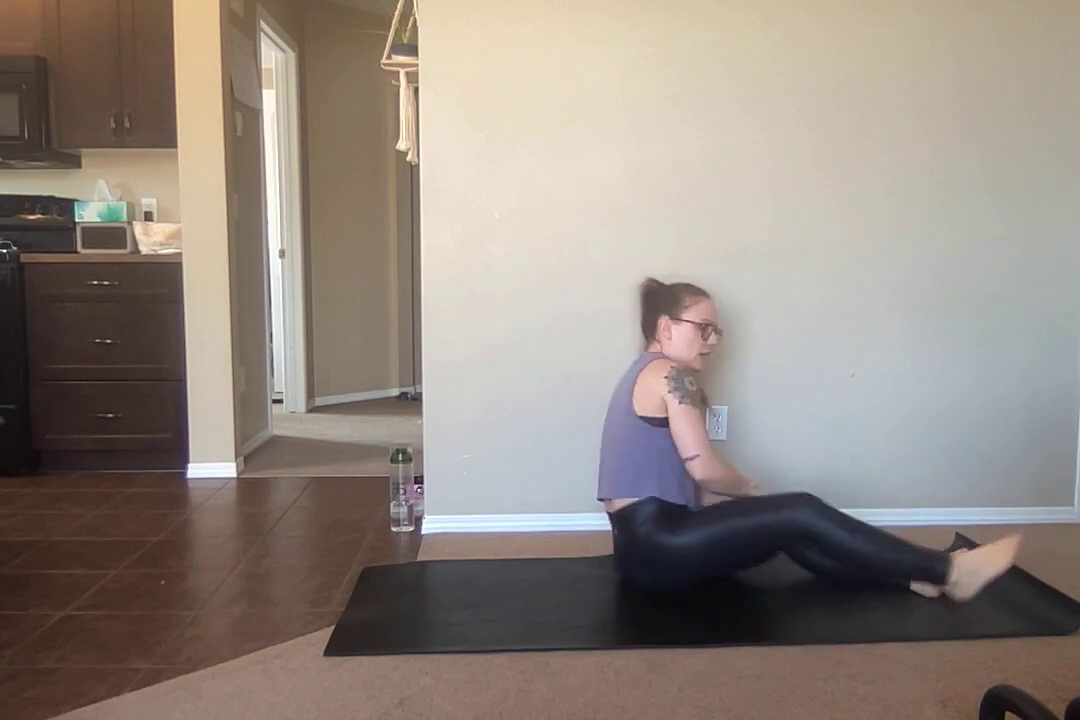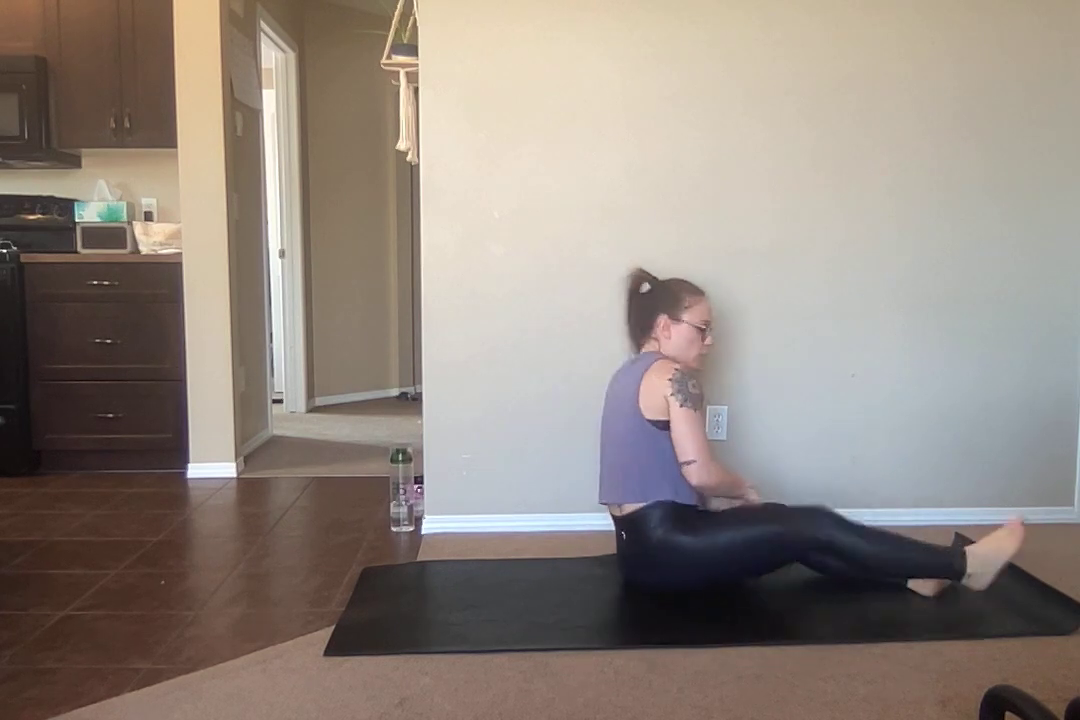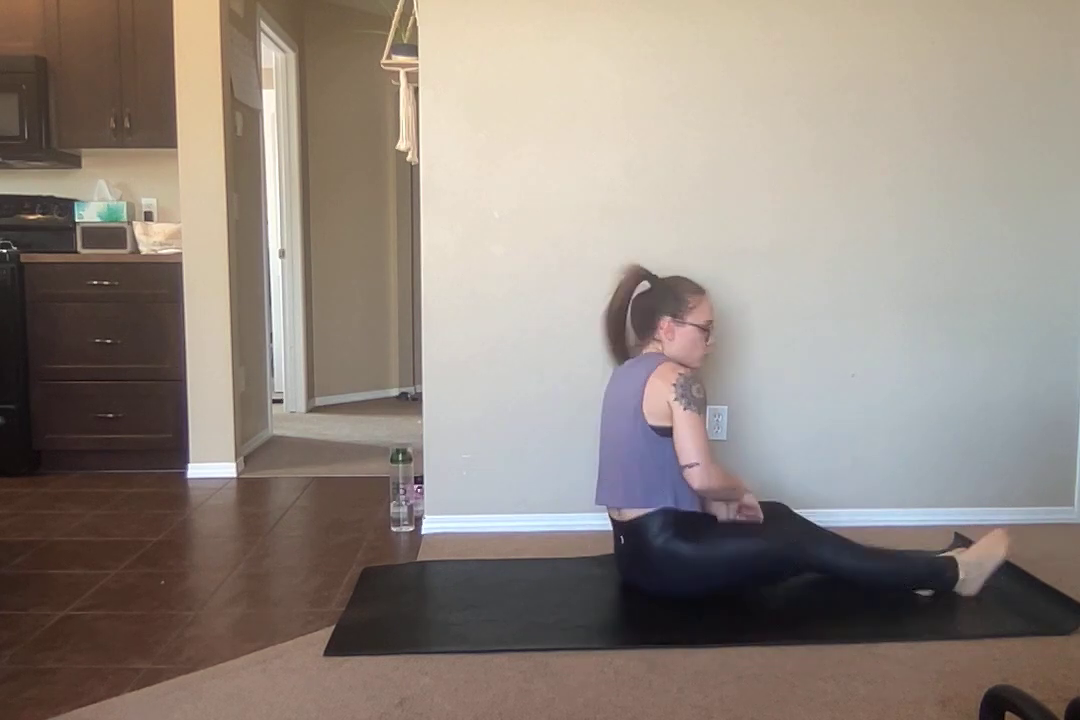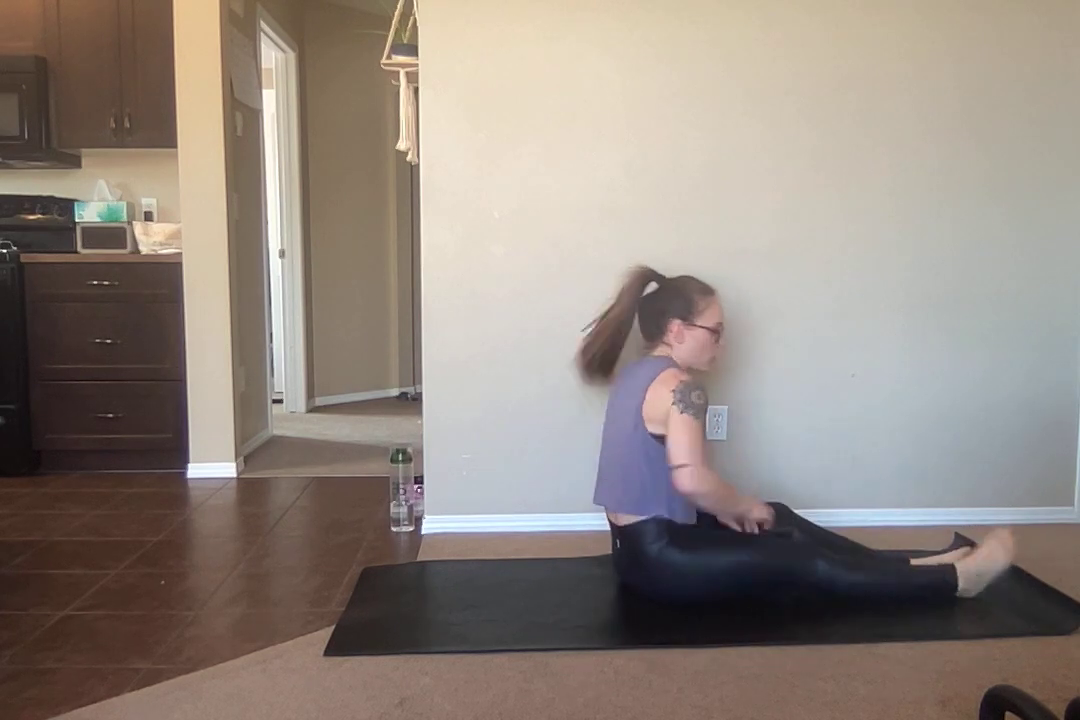
dt=0.1s
person 1, frame 1
left shoulder: (642, 375)
right shoulder: (670, 375)
right elbow: (703, 466)
left wrist: (732, 502)
right wrist: (749, 489)
left hip: (640, 543)
right hip: (656, 546)
left knee: (777, 522)
right knee: (800, 512)
left ankle: (910, 573)
right ankle: (950, 572)
person 1, frame 2
left shoulder: (631, 374)
right shoulder: (674, 375)
right elbow: (698, 470)
left wrist: (728, 504)
right wrist: (745, 492)
left hip: (642, 544)
right hip: (667, 547)
left knee: (787, 527)
right knee: (816, 527)
left ankle: (910, 573)
right ankle: (964, 565)
person 1, frame 3
left shoulder: (629, 376)
right shoulder: (677, 380)
right elbow: (701, 476)
left wrist: (725, 502)
right wrist: (740, 494)
left hip: (642, 544)
right hip: (666, 553)
left knee: (777, 522)
right knee: (811, 548)
left ankle: (916, 569)
right ankle: (957, 574)
person 1, frame 4
left shoulder: (635, 375)
right shoulder: (678, 385)
right elbow: (690, 479)
left wrist: (728, 509)
right wrist: (745, 505)
left hip: (639, 548)
right hip: (660, 560)
left knee: (778, 521)
right knee: (807, 563)
left ankle: (909, 572)
right ankle: (954, 580)
